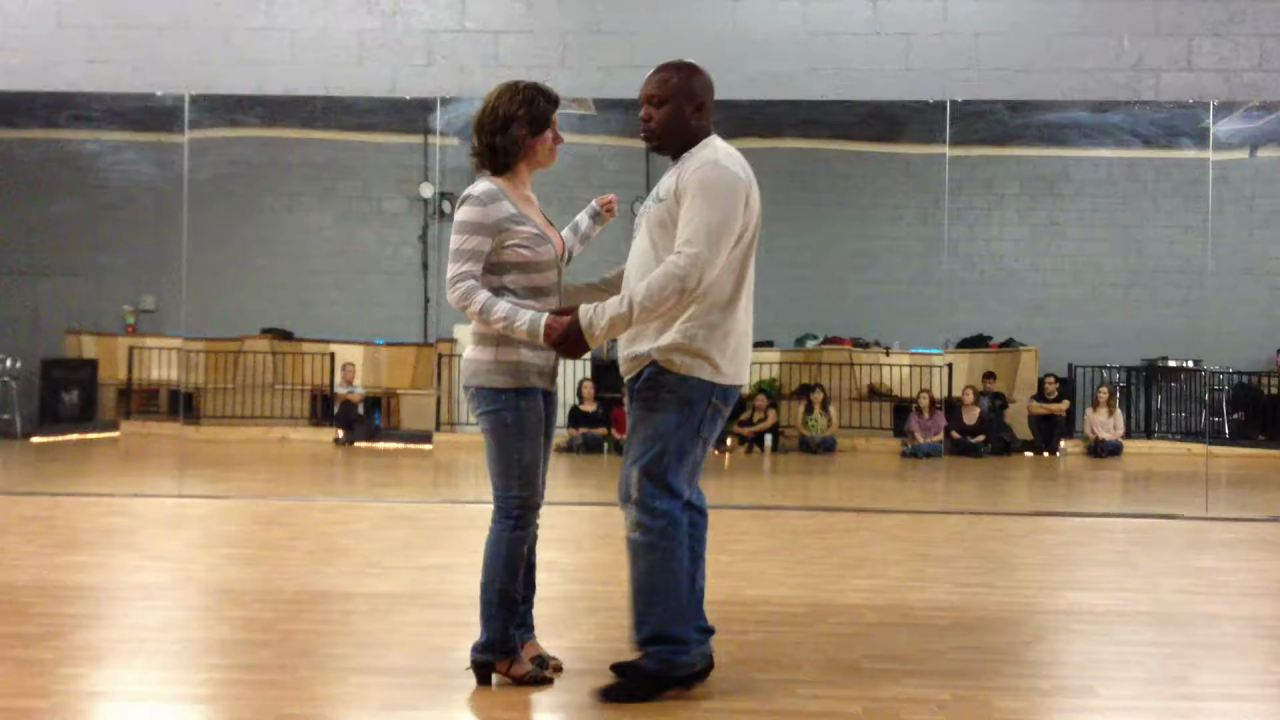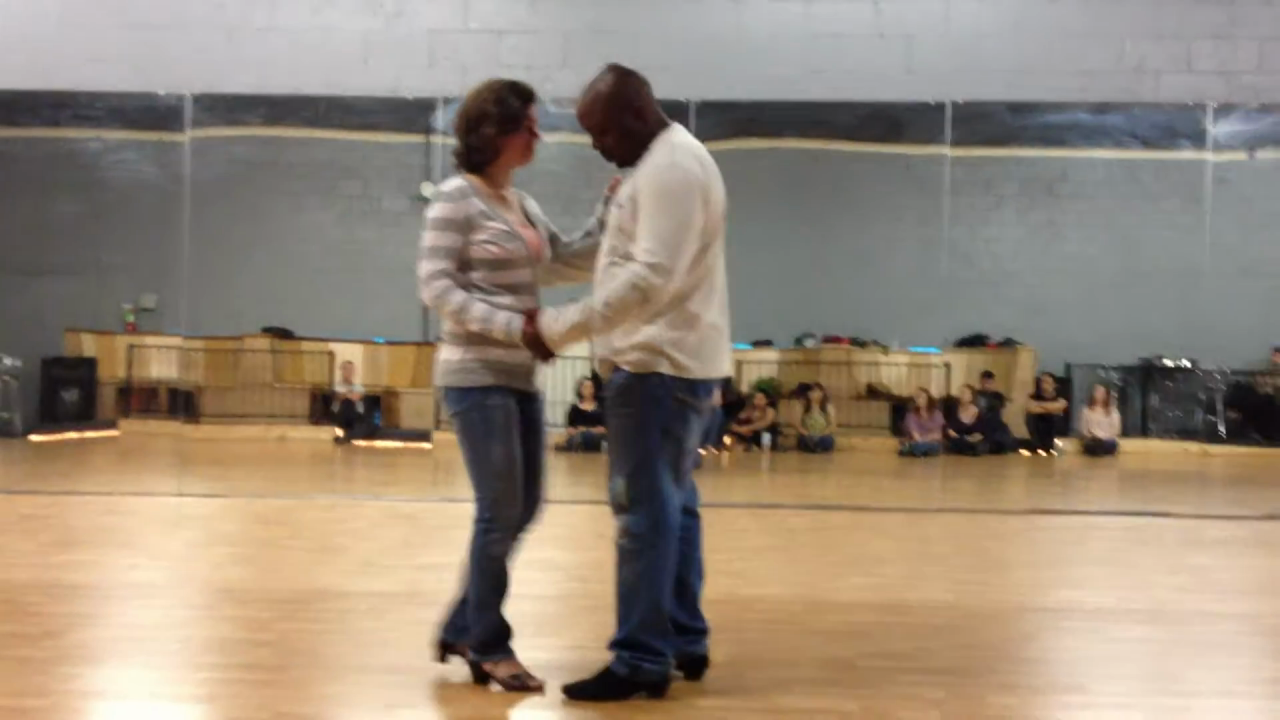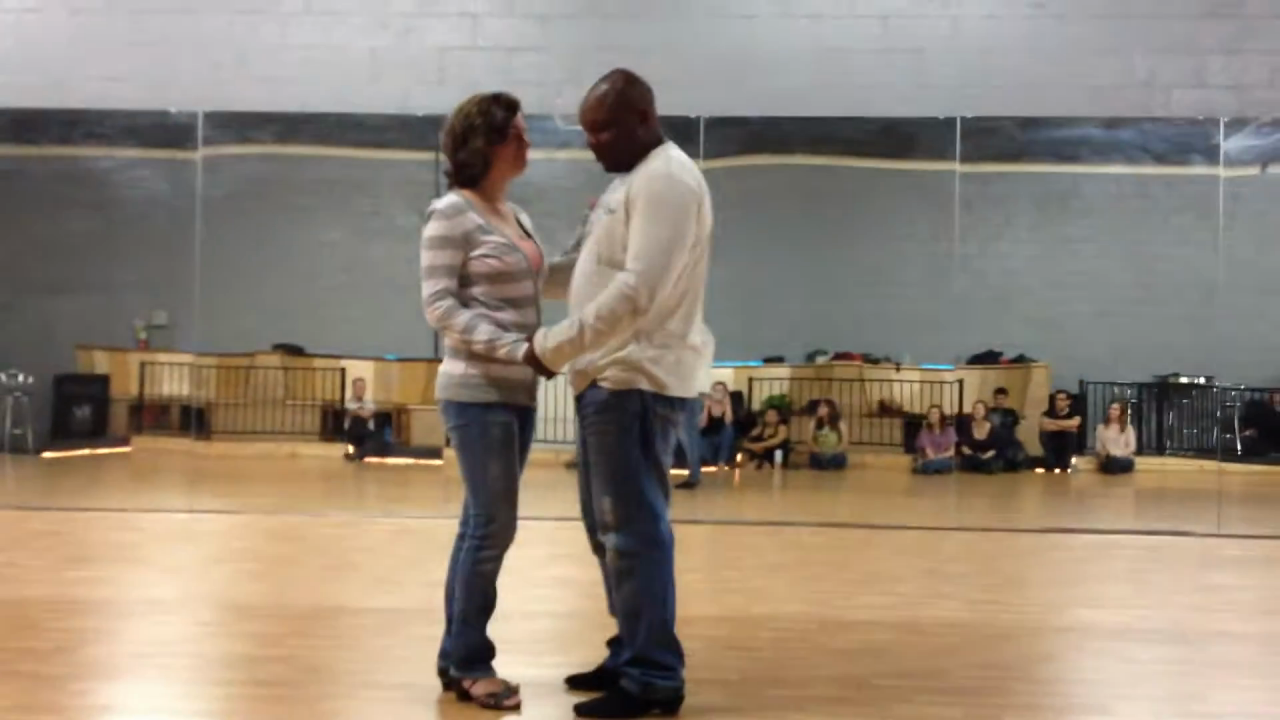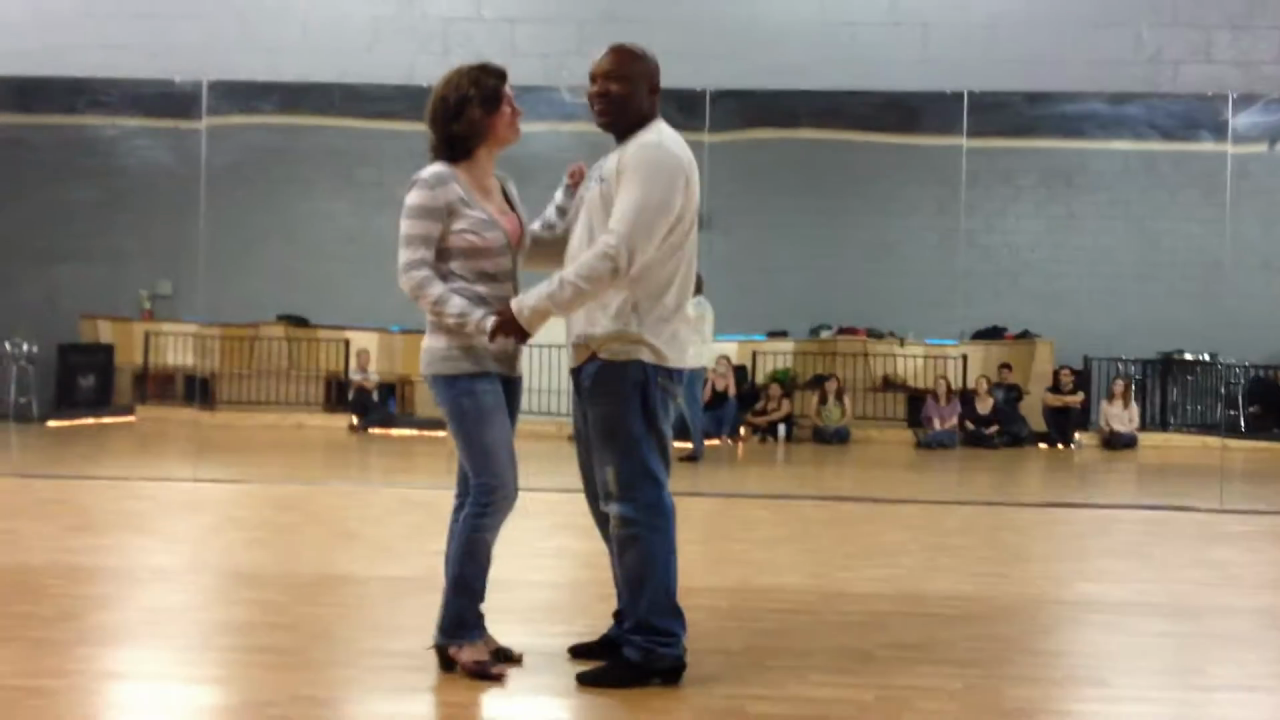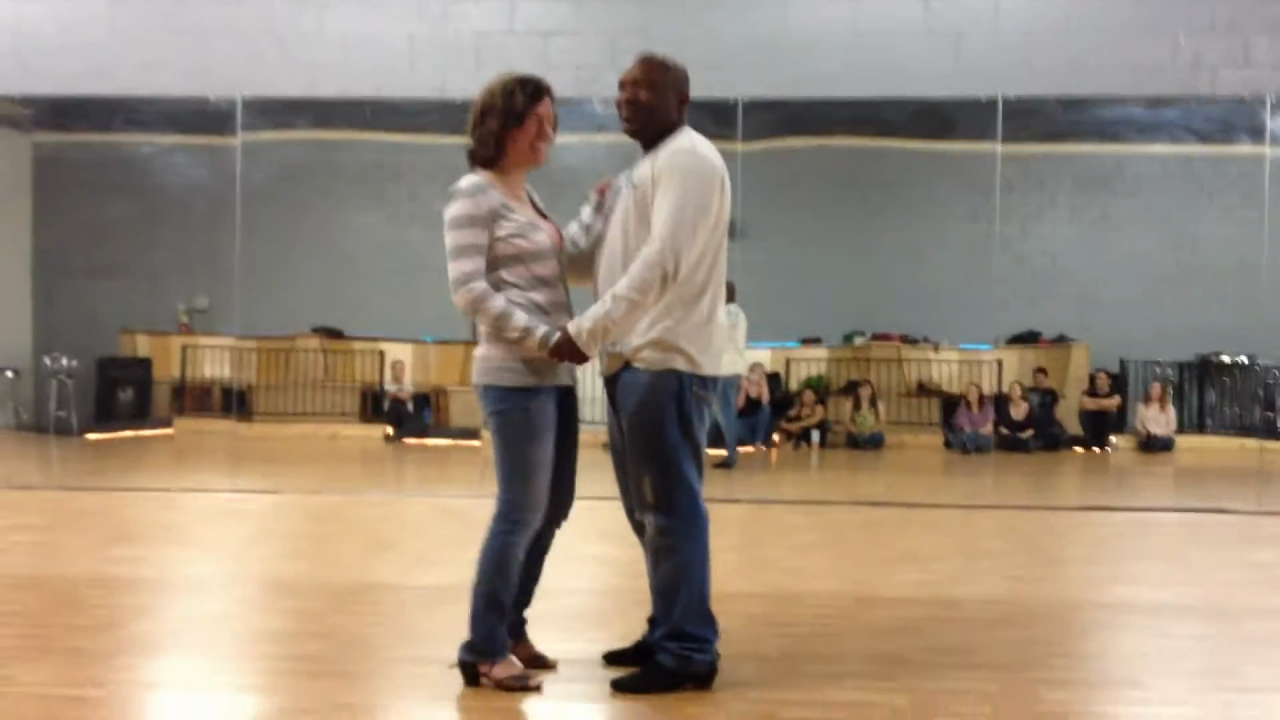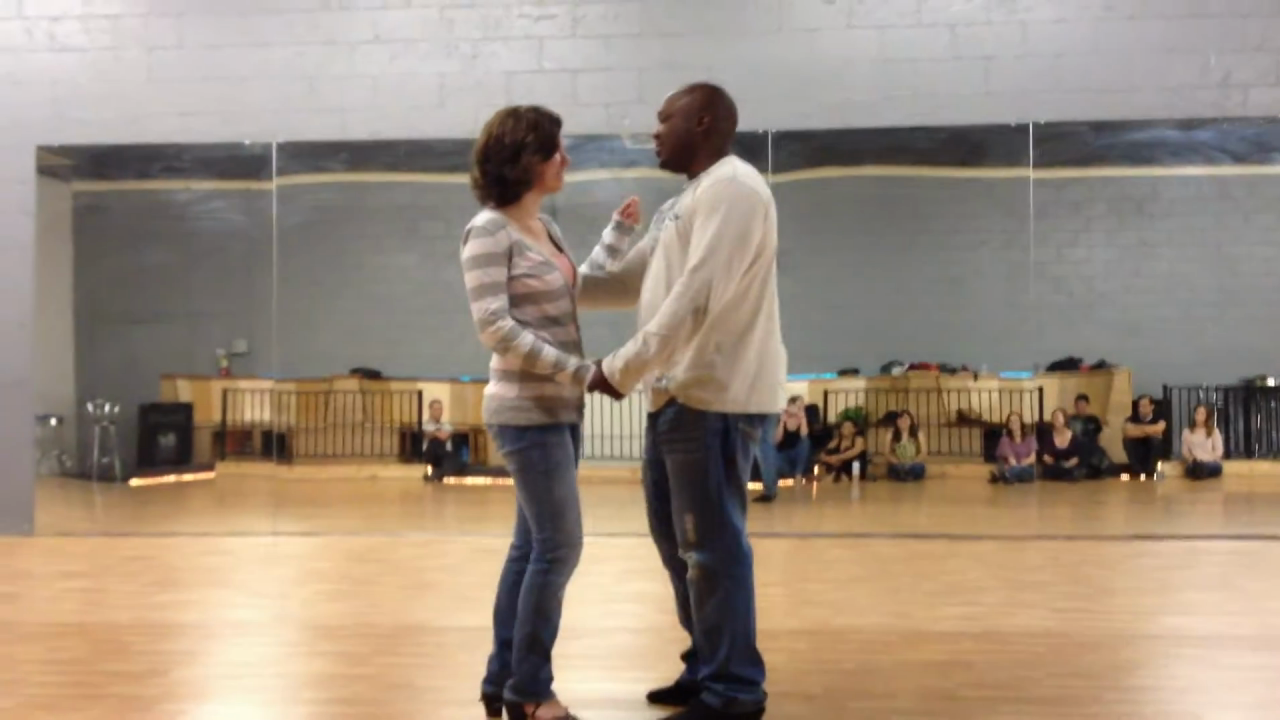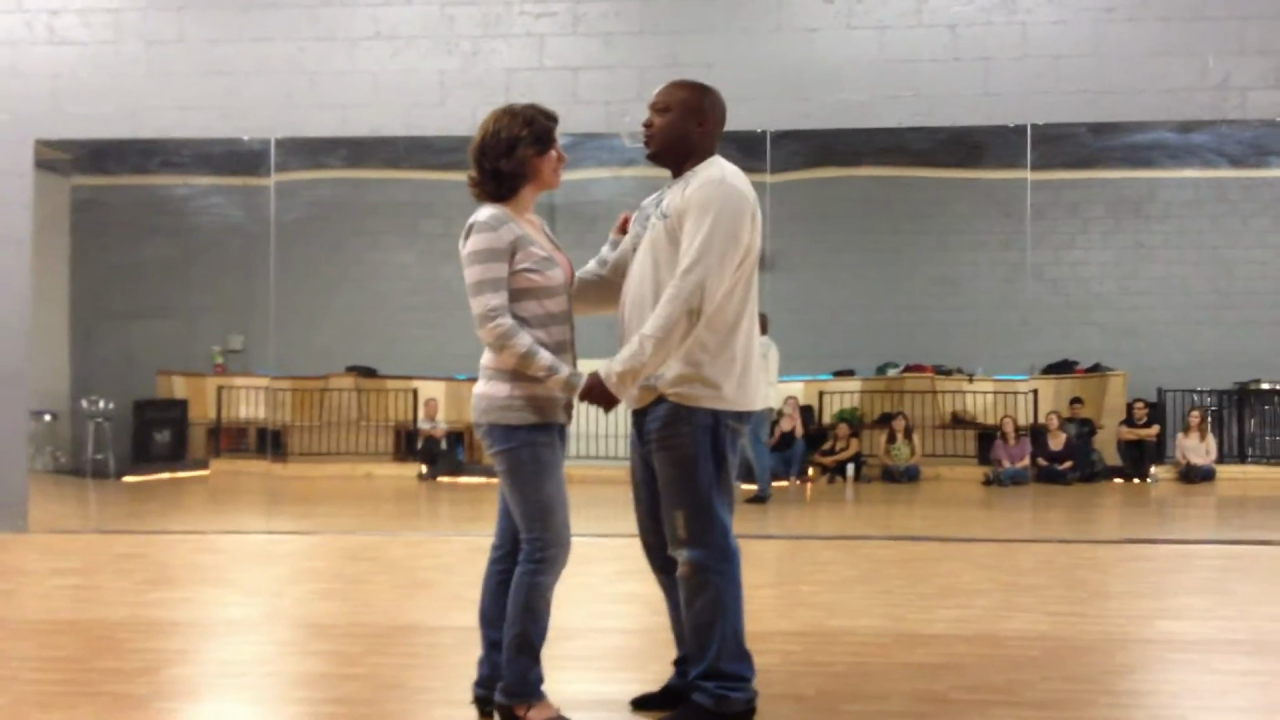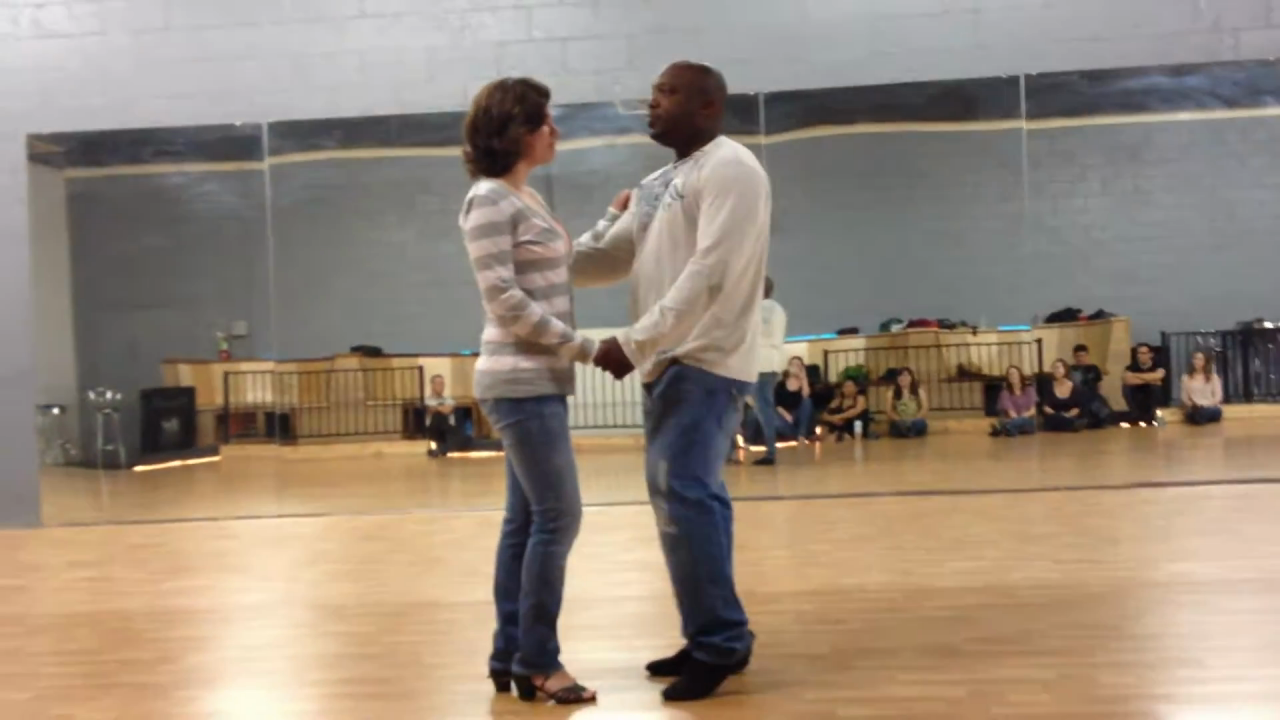
dt=0.7s
person 1, frame 1
left shoulder: (714, 169)
right shoulder: (685, 173)
left elbow: (686, 275)
left wrist: (591, 323)
right wrist: (593, 323)
left hip: (687, 366)
right hip: (670, 362)
left knee: (651, 500)
right knee: (676, 503)
left ankle: (669, 651)
right ankle: (688, 642)
person 1, frame 2
left shoulder: (672, 167)
right shoulder: (659, 163)
left elbow: (651, 280)
left wrist: (557, 327)
right wrist: (561, 323)
left hip: (660, 363)
right hip: (663, 360)
left knee: (643, 508)
right knee: (670, 504)
left ankle: (643, 660)
right ankle: (684, 640)
person 1, frame 3
left shoulder: (667, 180)
right shoulder: (635, 180)
left elbow: (639, 292)
left wrist: (553, 346)
right wrist: (562, 347)
left hip: (638, 382)
right hip: (610, 378)
left knee: (633, 530)
right knee: (612, 527)
right ankle: (632, 656)
person 1, frame 4
left shoulder: (656, 152)
right shoulder: (623, 157)
left elbow: (617, 256)
left wrist: (530, 308)
left hip: (633, 354)
right hip: (605, 351)
left knee: (635, 500)
right knee: (613, 500)
left ankle: (654, 646)
right ankle: (634, 627)
person 1, frame 5
left shoulder: (688, 159)
right shoulder: (646, 169)
left elbow: (664, 263)
right elbow: (618, 260)
left wrist: (586, 330)
left hip: (666, 363)
right hip: (635, 360)
left knee: (670, 508)
right knee: (649, 509)
left ankle: (688, 650)
right ankle: (667, 634)
person 1, frame 6
left shoulder: (731, 188)
right shoulder: (695, 197)
left elbow: (696, 298)
right elbow: (637, 279)
left wrist: (620, 369)
left hip: (716, 399)
right hip: (682, 395)
left knee: (711, 546)
right knee: (677, 538)
right ankle: (707, 666)
person 1, frame 7
left shoulder: (718, 189)
right shoulder: (664, 201)
left elbow: (690, 299)
right elbow: (609, 281)
left wrist: (617, 374)
left hip: (699, 399)
right hip: (660, 397)
left knee: (701, 546)
right knee: (667, 546)
person 1, frame 8
left shoulder: (730, 168)
right shoulder: (660, 183)
left elbow: (709, 273)
right elbow: (611, 256)
left wrist: (634, 341)
left hip: (705, 363)
right hip: (670, 363)
left knee: (681, 495)
right knee: (689, 499)
left ankle: (720, 640)
right ankle: (710, 637)
person 2, frame 1
left shoulder: (528, 200)
right shoulder: (483, 200)
right elbow: (462, 288)
left wrist: (590, 223)
right wrist: (536, 324)
left hip: (537, 374)
right hip: (504, 376)
left knee: (525, 509)
right knee: (517, 508)
left ankle: (518, 634)
right ankle: (496, 648)
person 2, frame 2
left shoulder: (524, 205)
right shoulder: (455, 198)
left elbow: (567, 265)
right elbow: (435, 286)
left wrist: (609, 216)
right wrist: (508, 324)
left hip: (519, 377)
right hip: (475, 376)
left knee: (520, 506)
right knee: (499, 509)
left ankle: (462, 627)
right ankle: (488, 646)
person 2, frame 3
left shoulder: (515, 216)
right shoulder: (451, 213)
left elbow: (545, 283)
right elbow: (439, 305)
right wrist: (514, 347)
left hip: (516, 392)
right hip: (477, 392)
left knee: (484, 525)
right knee: (492, 526)
left ankle: (457, 655)
right ankle: (469, 663)
person 2, frame 4
left shoulder: (503, 186)
right shoulder: (435, 183)
left elbow: (531, 248)
right elbow: (414, 274)
left wrist: (569, 194)
right wrist: (480, 322)
left hip: (502, 362)
right hip: (462, 362)
left knee: (479, 493)
right knee: (495, 489)
left ankle: (465, 627)
right ankle: (457, 629)
person 2, frame 5
left shoulder: (527, 196)
right shoulder: (474, 193)
right elbow: (468, 288)
right wrist: (541, 337)
left hip: (552, 374)
right hip: (514, 374)
left knee: (551, 508)
right knee: (522, 511)
left ankle: (509, 627)
right ankle: (483, 649)
person 2, frame 6
left shoulder: (544, 227)
right shoulder: (488, 231)
left elbow: (578, 294)
right elbow: (495, 328)
left wrist: (620, 232)
right wrist: (581, 371)
left hip: (557, 410)
right hip: (526, 411)
left knee: (531, 547)
right knee: (559, 546)
person 2, frame 7
left shoulder: (534, 224)
right shoulder: (490, 225)
left elbow: (566, 301)
right elbow: (494, 326)
right wrist: (571, 378)
left hip: (540, 410)
right hip: (517, 409)
left knee: (516, 548)
right knee: (546, 547)
person 2, frame 8
left shoulder: (528, 198)
right shoulder: (488, 199)
left elbow: (564, 272)
right elbow: (504, 299)
left wrist: (614, 220)
right wrist: (584, 346)
left hip: (539, 381)
right hip: (521, 382)
left knee: (526, 520)
right knee: (557, 517)
left ankle: (510, 654)
right ankle: (535, 660)
